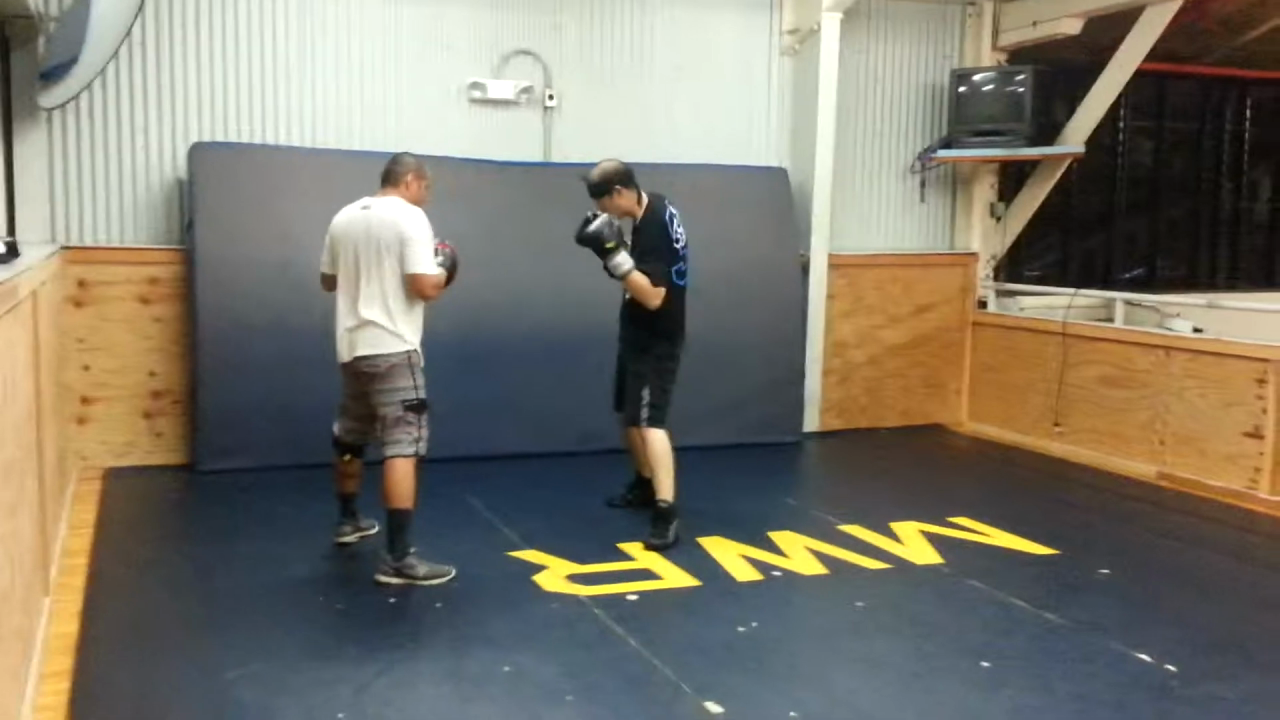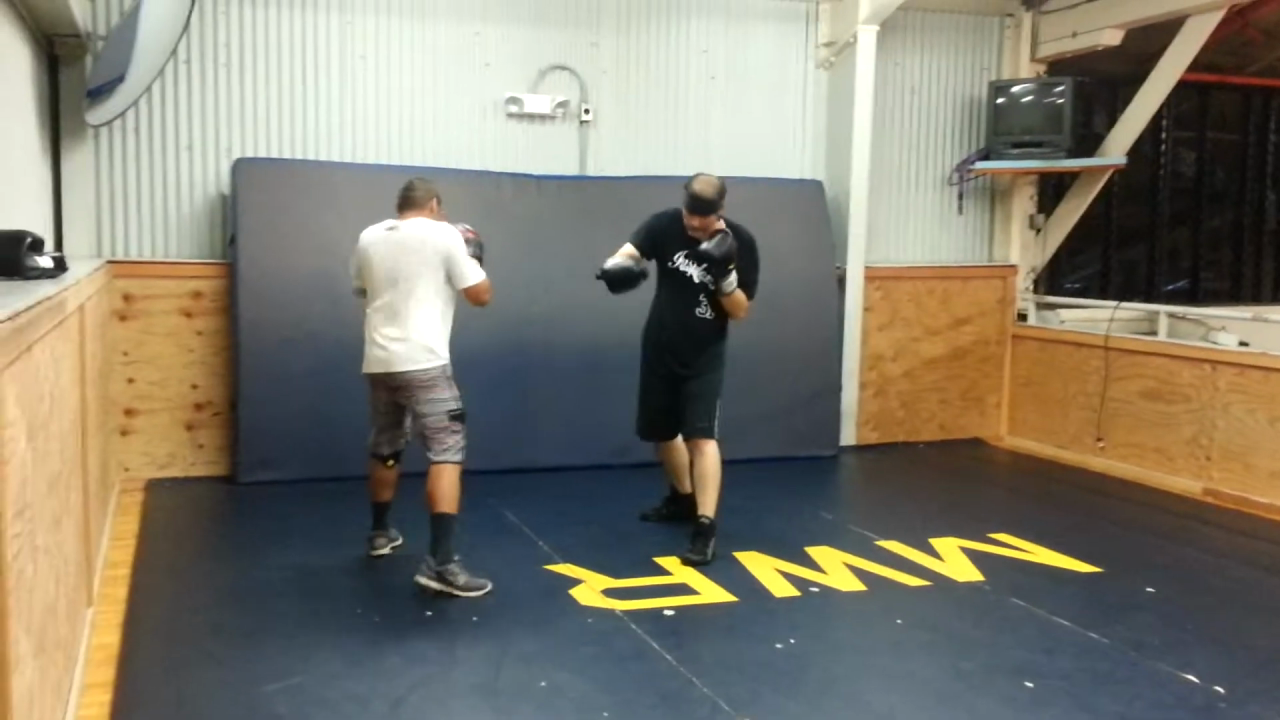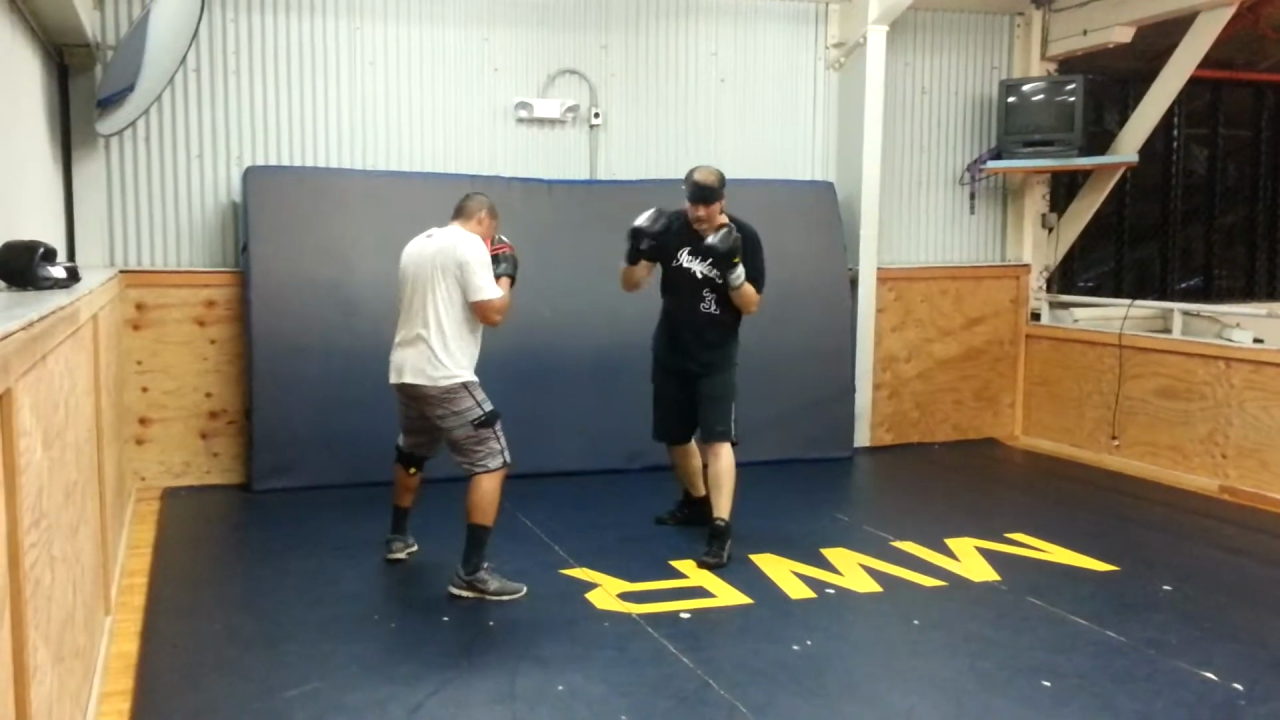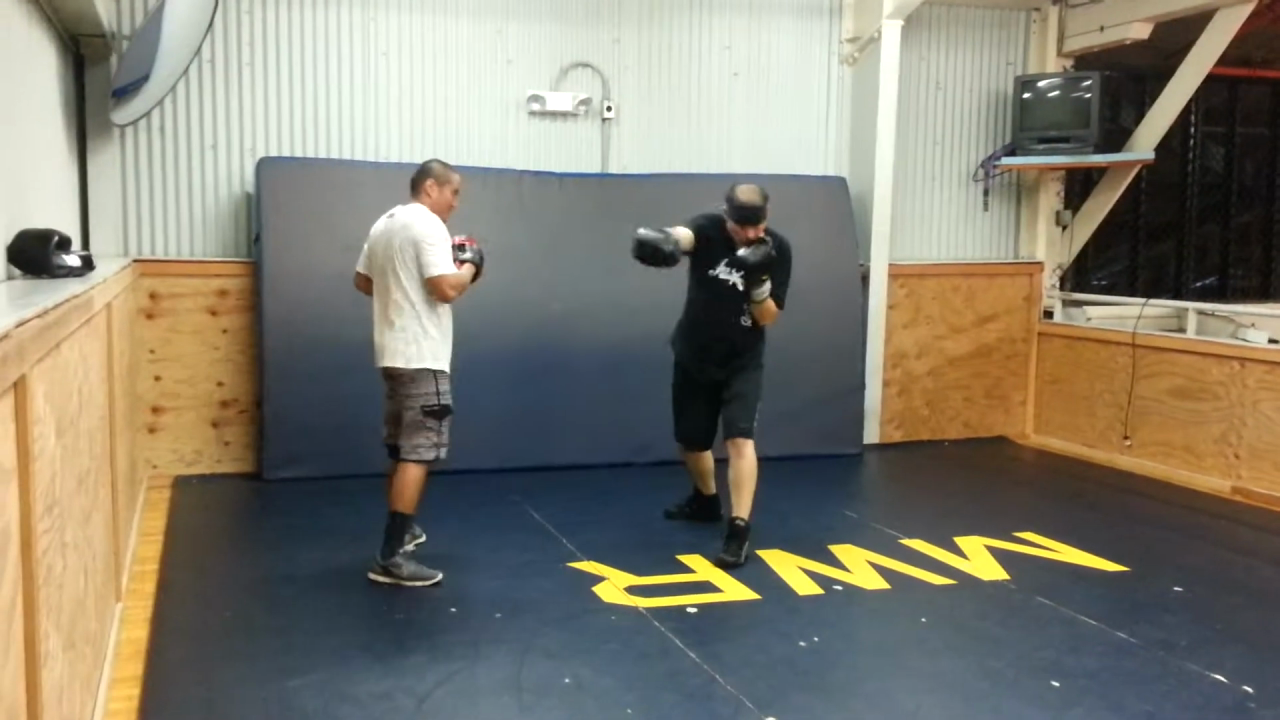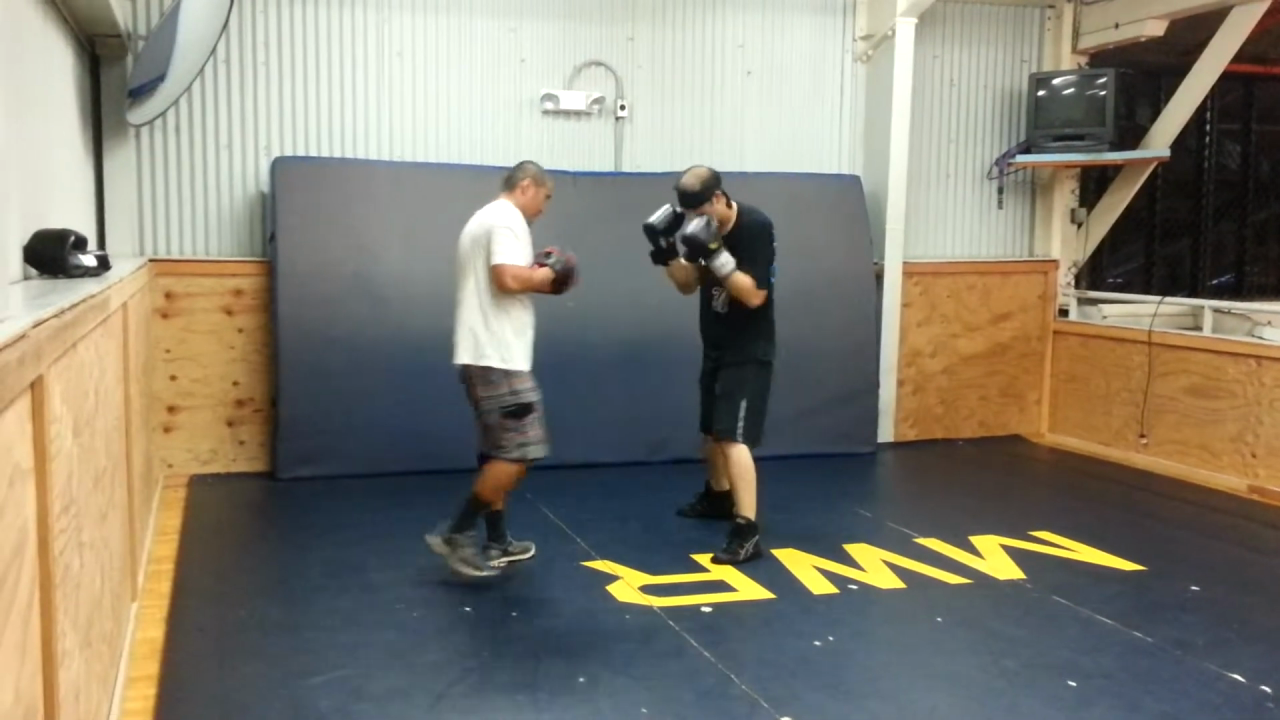
dt=1s
person 1, frame 1
left shoulder: (344, 217)
right shoulder: (409, 218)
left elbow: (329, 280)
right elbow: (426, 288)
right wrist: (442, 269)
left hip: (352, 347)
right hip: (392, 350)
left knee: (350, 439)
right knee: (403, 447)
left ankle: (348, 520)
right ankle: (397, 558)
person 1, frame 2
left shoulder: (370, 238)
right shoulder: (444, 236)
right elbow: (481, 295)
right wrist: (472, 255)
left hip: (380, 363)
right hip: (426, 364)
left knee: (385, 449)
right knee: (446, 456)
left ankle: (381, 532)
right ankle: (438, 562)
person 1, frame 3
left shoulder: (415, 246)
right shoulder: (469, 246)
right elbow: (492, 315)
right wrist: (506, 276)
left hip: (405, 372)
right hip: (445, 378)
left knee: (411, 455)
right knee: (491, 464)
left ankle: (398, 538)
right ankle: (471, 573)
person 1, frame 4
left shoulder: (384, 225)
right shoulder: (427, 225)
left elbow: (362, 282)
right elbow: (447, 289)
right wrist: (470, 264)
left hip: (393, 353)
right hip: (421, 357)
left knee: (402, 447)
right knee: (418, 454)
left ankle: (402, 528)
right ankle: (390, 557)
person 1, frame 5
left shoulder: (484, 220)
right shoulder: (507, 219)
right elbow: (510, 278)
left wrist: (535, 276)
right wrist: (549, 274)
left hip: (479, 353)
right hip: (497, 356)
left knee: (499, 448)
right knee: (519, 450)
left ankle: (494, 542)
right ankle: (456, 532)
person 2, frame 1
left shoulder: (654, 226)
right shoulder: (650, 209)
left elbow: (651, 297)
left wrist: (613, 254)
right wrist: (614, 248)
left hip: (656, 342)
right hip: (640, 336)
left knee: (648, 422)
right knee: (628, 413)
left ankle: (666, 512)
right ankle: (646, 484)
person 2, frame 2
left shoulder: (741, 242)
right shoulder: (665, 224)
left elbow: (740, 311)
right elbow: (629, 254)
left wrist: (724, 273)
right wrist: (621, 264)
left hip: (704, 358)
right hip: (659, 351)
left knee: (702, 436)
right knee: (662, 432)
left ankle: (706, 527)
right ankle: (683, 498)
person 2, frame 3
left shoulder: (744, 237)
right shoulder: (668, 227)
left elbow: (751, 305)
right elbow: (631, 285)
left wrist: (731, 264)
right wrist: (636, 249)
left hip: (715, 357)
right hip: (670, 354)
left knee: (716, 439)
right knee: (673, 437)
left ankle: (721, 530)
right ankle: (697, 502)
person 2, frame 4
left shoulder: (778, 250)
right shoulder: (707, 228)
left elbow: (768, 318)
right elbow: (678, 237)
left wrist: (758, 279)
right wrist: (658, 242)
left hip: (742, 361)
right hip: (692, 356)
left knee: (740, 439)
right knee: (691, 440)
left ankle: (739, 530)
right ankle: (704, 499)
person 2, frame 5
left shoulder: (755, 226)
right shoulder: (700, 226)
left elbow: (756, 295)
right elbow: (687, 285)
left wrist: (716, 253)
right wrist: (665, 250)
left hip: (747, 352)
right hip: (715, 348)
left knee: (733, 438)
right knee: (711, 431)
left ankle: (747, 531)
right ankle: (718, 496)
